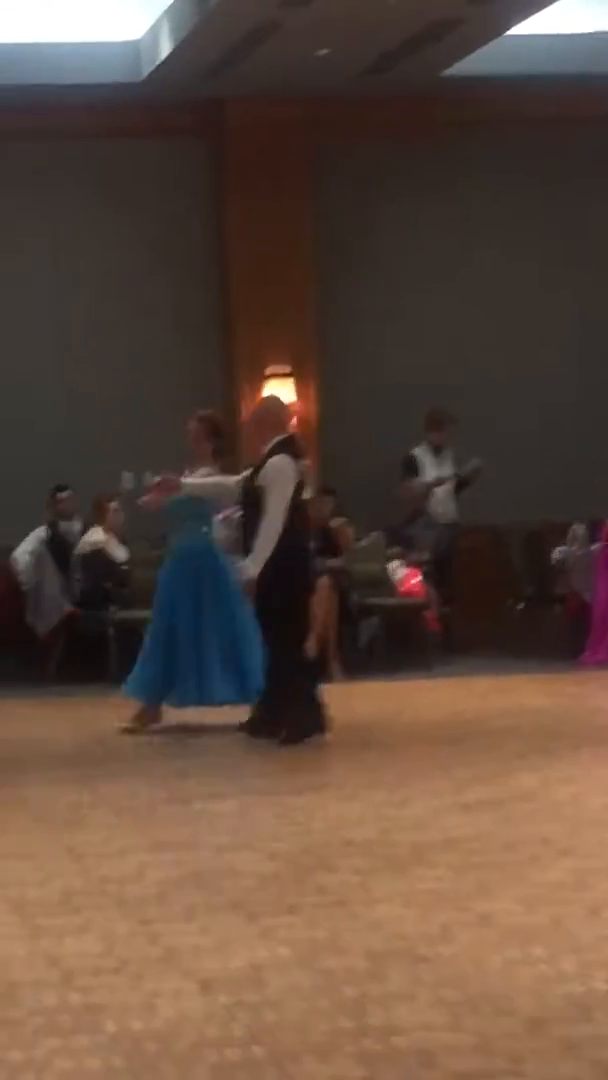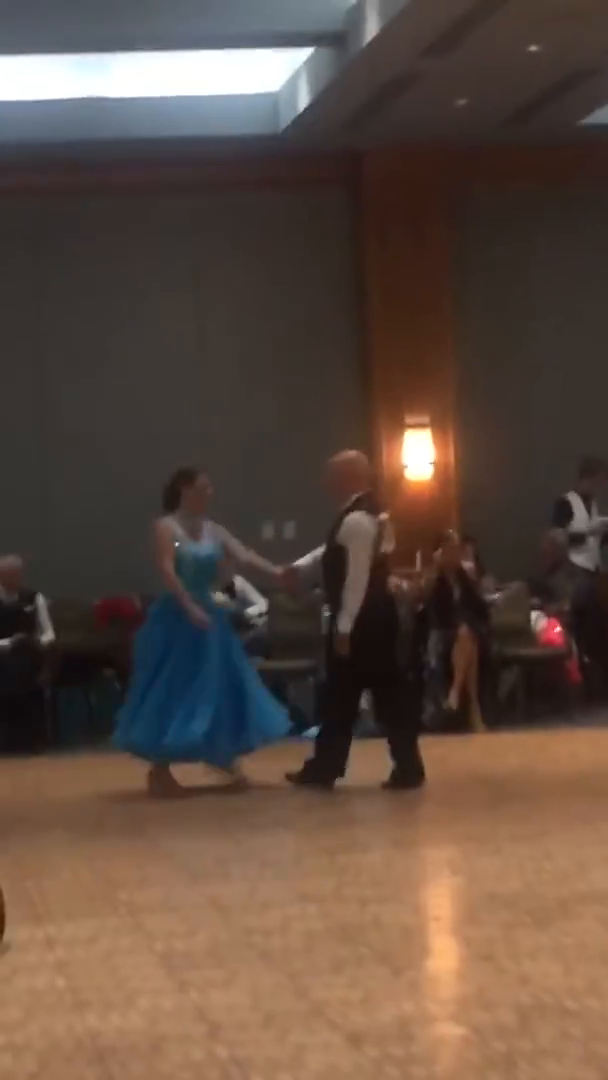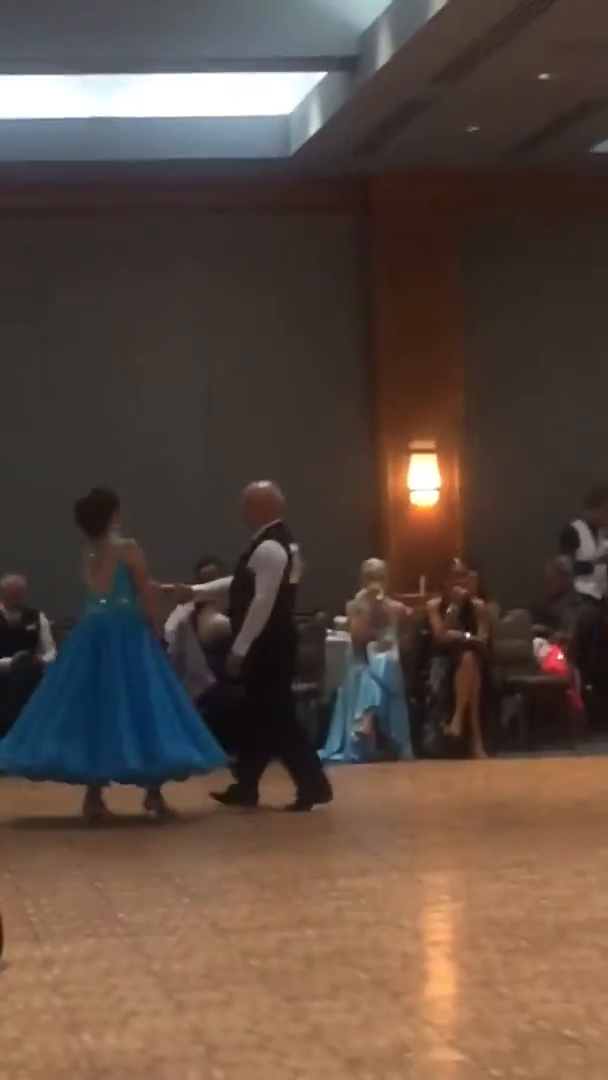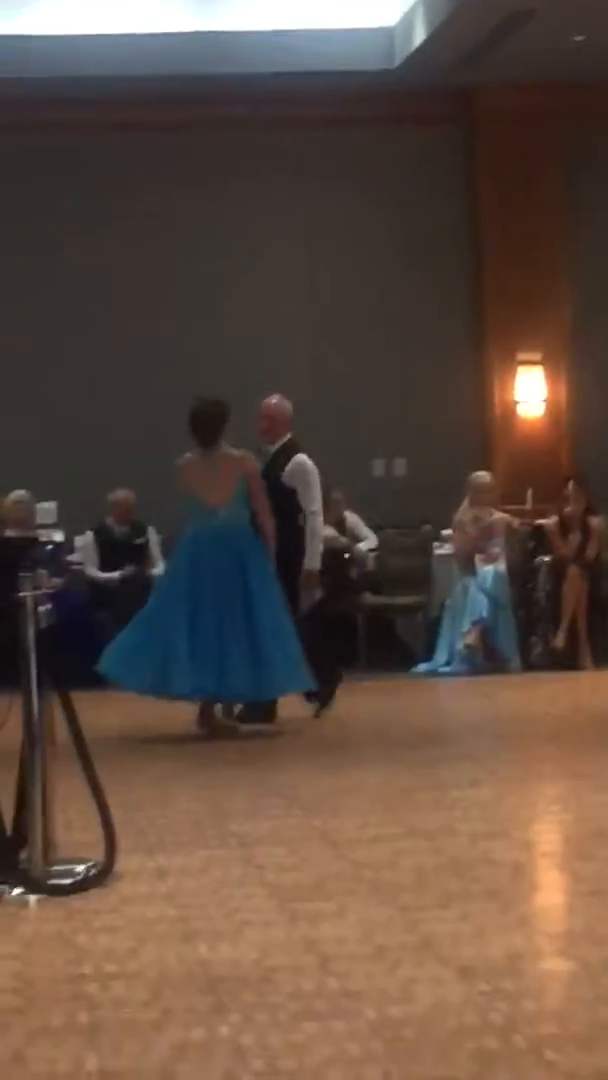
dt=0.7s
person 1, frame 1
left shoulder: (279, 462)
right shoulder: (275, 460)
left elbow: (273, 521)
right elbow: (243, 487)
left wrist: (251, 569)
left hip: (280, 566)
right hip: (281, 564)
left knee: (283, 641)
right knee: (280, 640)
left ankle: (306, 715)
right ankle: (271, 716)
person 1, frame 2
left shoulder: (356, 519)
right shoulder: (363, 514)
left elbow: (357, 577)
right elbow: (333, 550)
left wrist: (343, 627)
right wrist: (301, 566)
left hip: (363, 621)
right hip: (375, 618)
left knee: (341, 695)
right knee: (388, 692)
left ankle: (325, 768)
right ankle: (407, 766)
person 1, frame 3
left shoulder: (270, 548)
right shoulder: (269, 544)
left elbow: (262, 603)
right elbow: (240, 584)
left wrist: (239, 649)
right wrist: (194, 591)
left hip: (267, 647)
right hip: (267, 645)
left knee: (273, 716)
right knee: (257, 715)
left ankle: (312, 784)
right ankle: (245, 788)
person 1, frame 4
left shoulder: (298, 462)
right shoulder: (260, 459)
left elbow: (314, 514)
left wrist: (312, 563)
left hip: (285, 557)
right ankle: (323, 682)
person 2, frame 1
left shoulder: (208, 475)
right shoulder: (194, 474)
left hip: (200, 561)
right hip: (184, 560)
left knee: (210, 633)
right knee: (170, 634)
person 2, frame 2
left shoulder: (214, 530)
right shoulder: (165, 527)
left elbow: (244, 556)
right elbow: (166, 571)
left wrist: (278, 573)
right wrist: (190, 607)
left hip: (207, 614)
right hip: (174, 616)
left knee: (221, 687)
right knee: (170, 691)
left ankle: (220, 757)
right ankle: (159, 770)
person 2, frame 3
left shoulder: (87, 555)
right shoulder: (128, 548)
right elbow: (147, 597)
right wrist: (152, 628)
left hip: (89, 637)
right hip: (126, 635)
left knee: (90, 710)
right knee: (140, 709)
left ankle: (93, 797)
right ankle: (153, 794)
person 2, frame 4
left shoulder: (185, 466)
right shoulder: (244, 462)
left elbow: (195, 505)
right elbow: (263, 514)
right wrist: (270, 550)
left hip: (198, 552)
right hip: (238, 551)
left knee: (198, 623)
right knee: (237, 625)
left ankle: (207, 706)
right ankle: (228, 706)
